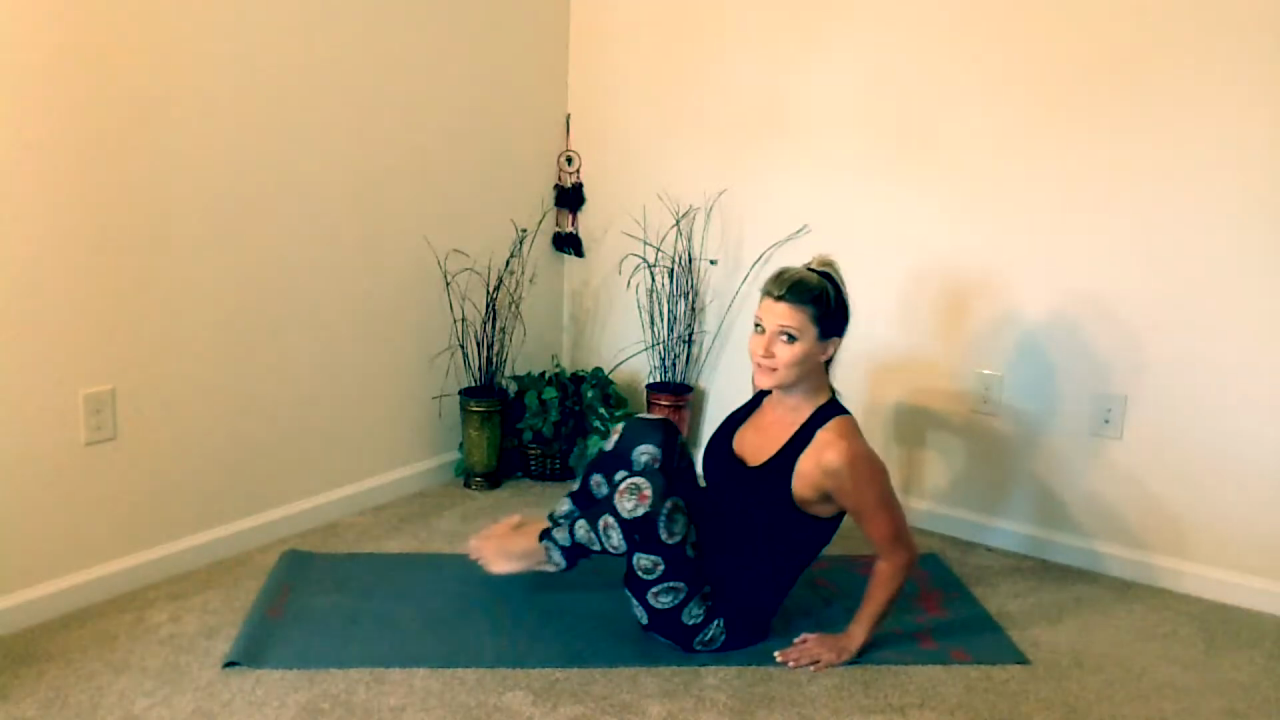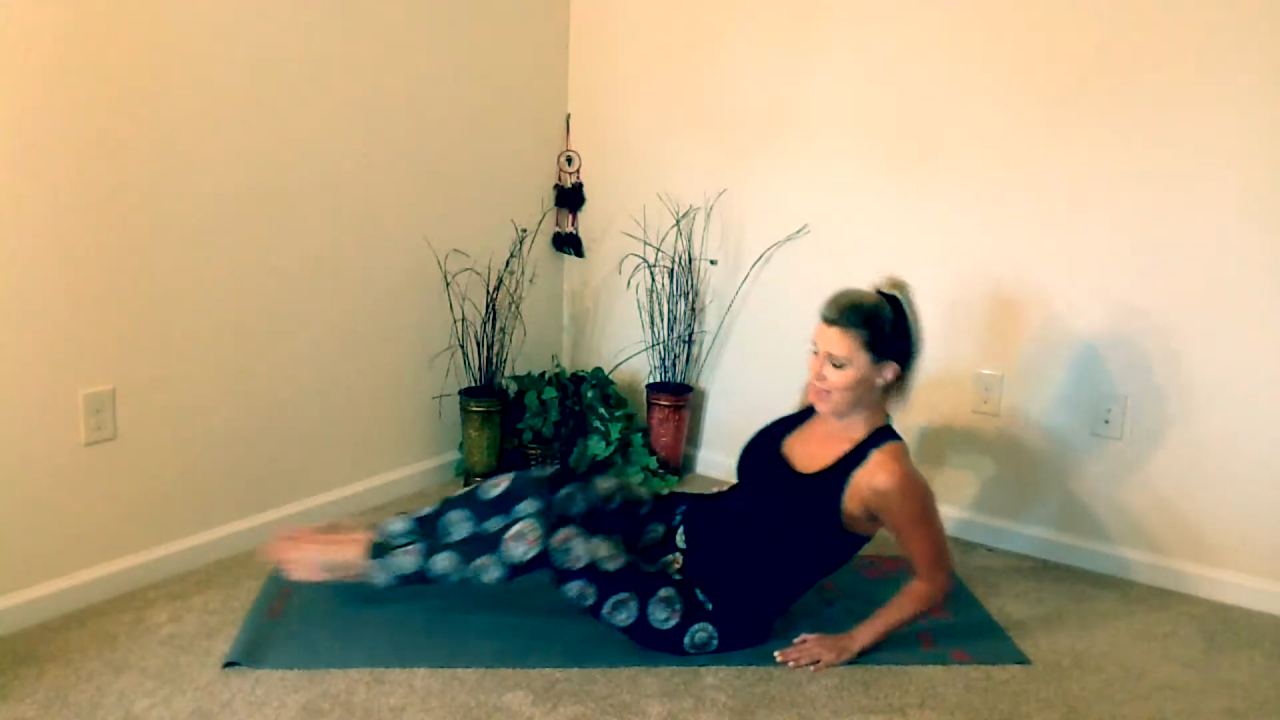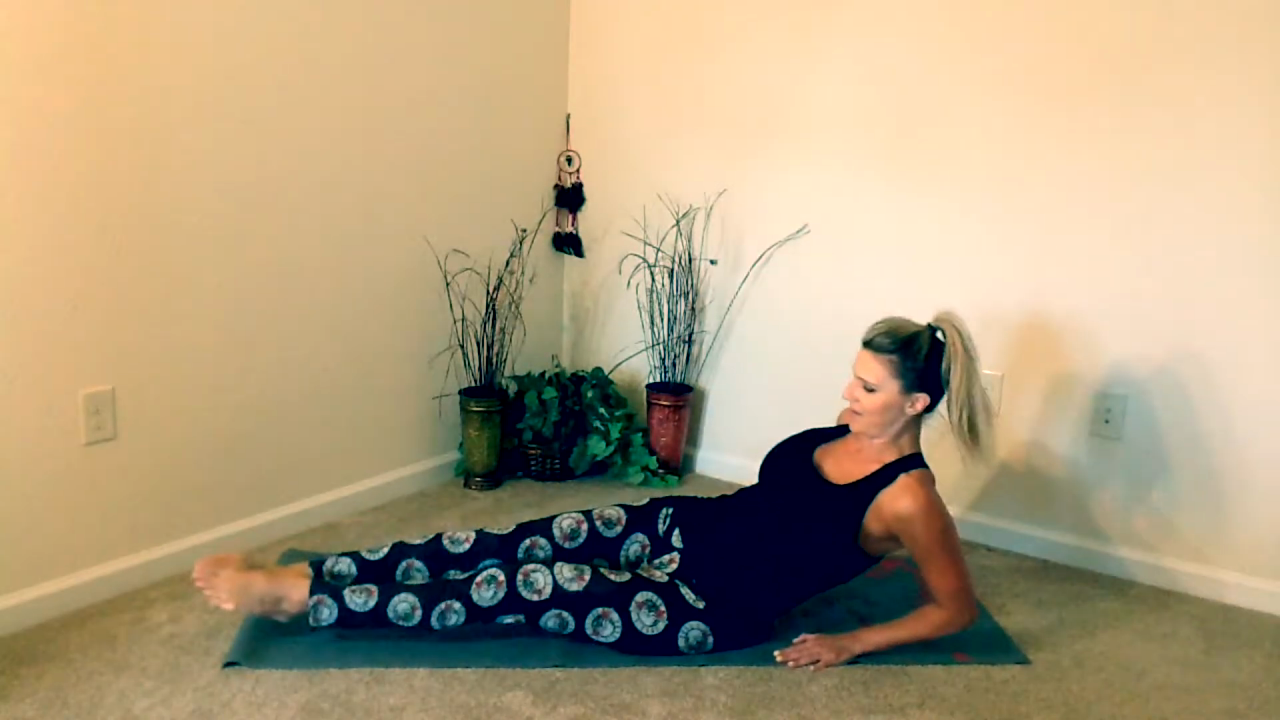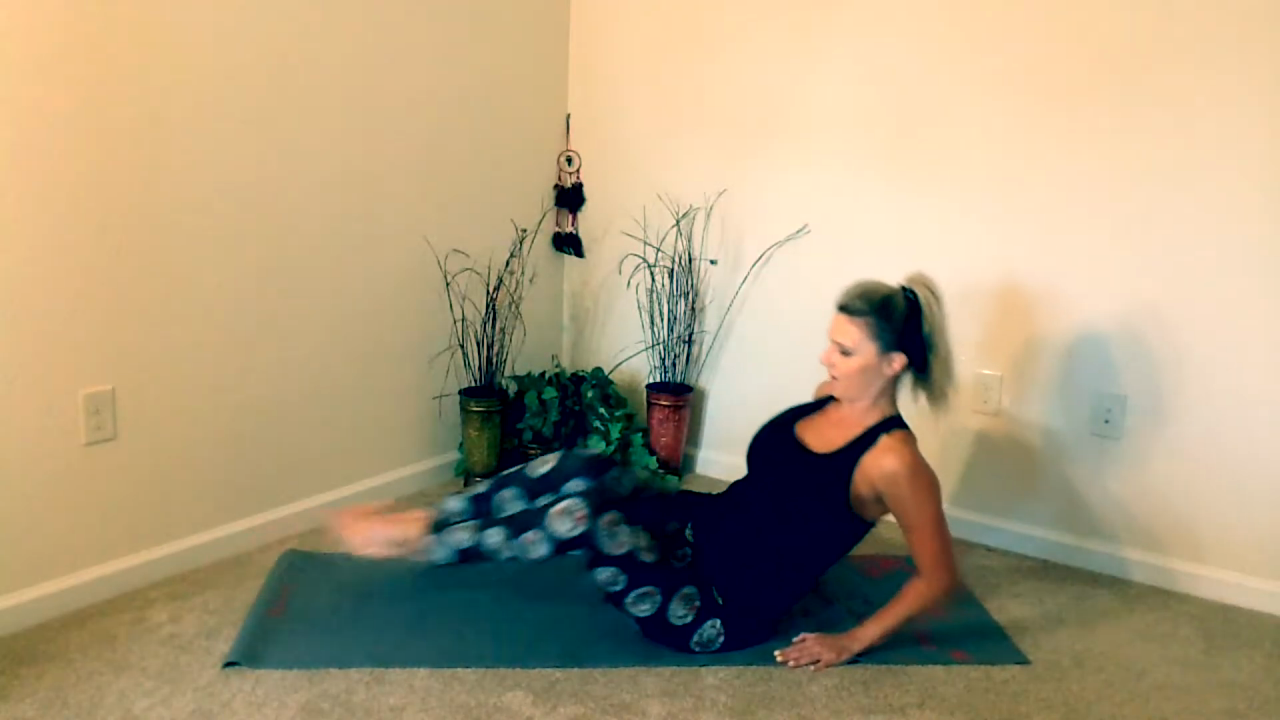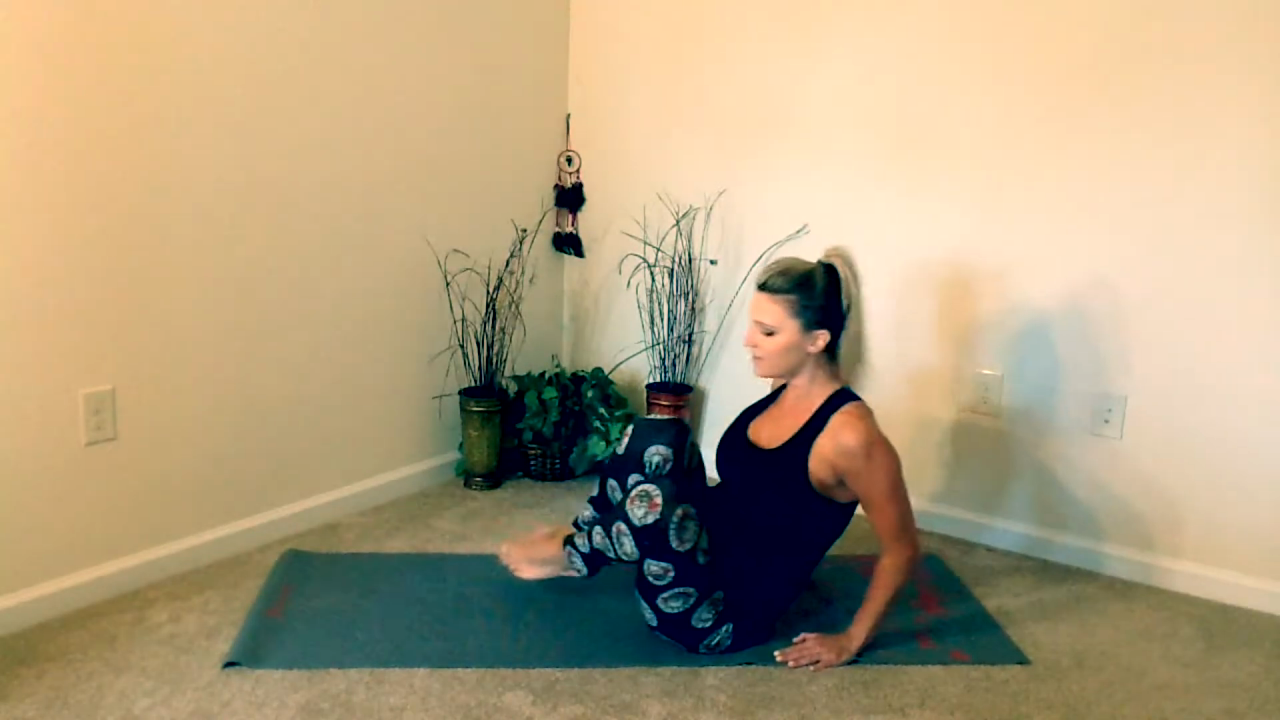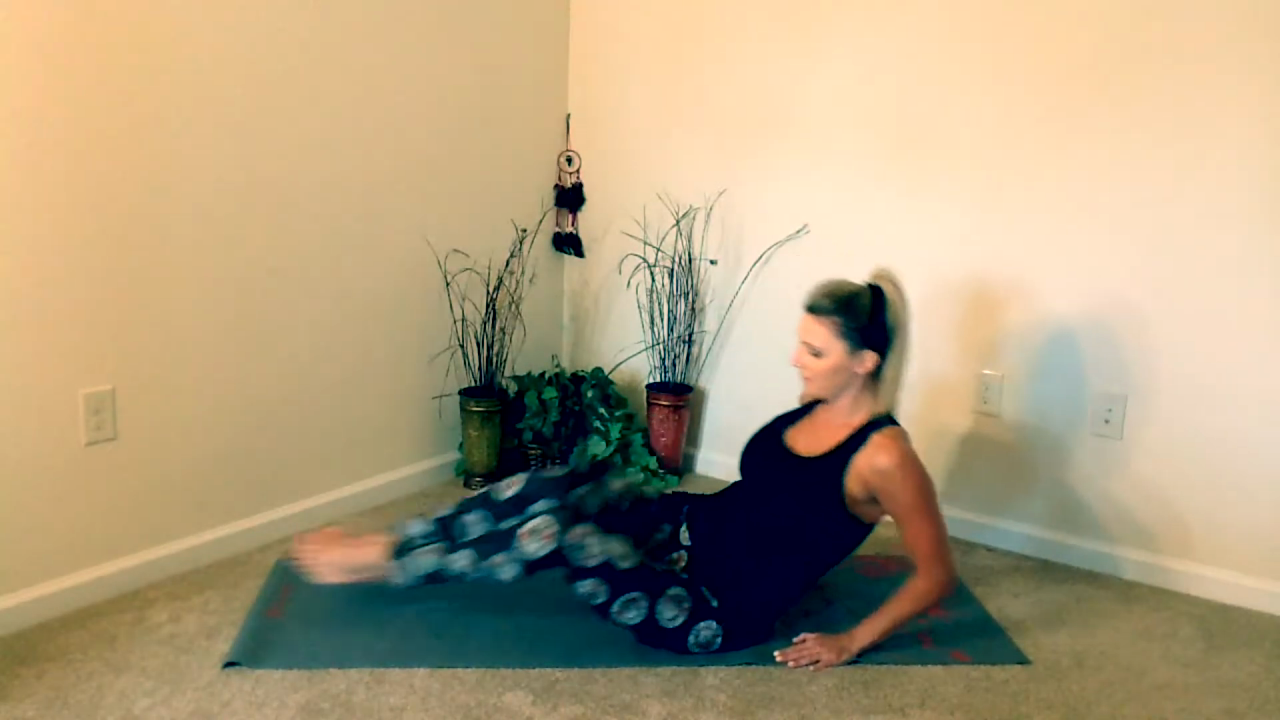
dt=0.3s
person 1, frame 1
left shoulder: (836, 452)
right shoulder: (773, 388)
left elbow: (897, 553)
left wrist: (850, 640)
left hip: (709, 615)
left knee: (639, 479)
right knee: (645, 440)
left ankle: (550, 547)
right ankle: (561, 535)
person 1, frame 2
left shoulder: (885, 477)
right shoulder: (827, 401)
left elbow: (934, 578)
left wrist: (850, 641)
left hip: (712, 613)
right hip: (692, 527)
left knee: (546, 541)
right knee: (542, 493)
left ankle: (366, 559)
right ankle: (365, 546)
person 1, frame 3
left shoulder: (908, 500)
right shoulder: (853, 427)
left elbow: (956, 607)
left wrist: (849, 643)
left hip: (708, 610)
right hip: (682, 529)
left knee: (513, 588)
right knee: (503, 550)
left ankle: (296, 598)
right ankle: (295, 583)
person 1, frame 4
left shoulder: (894, 462)
right shoulder: (832, 398)
left elbow: (938, 577)
left wrist: (851, 644)
left hip: (717, 614)
right hip: (701, 532)
left knee: (577, 510)
right knee: (581, 470)
left ankle: (429, 540)
right ankle: (441, 523)
person 1, frame 5
left shoulder: (850, 437)
right shoulder: (792, 387)
left elbow: (900, 549)
left wrist: (851, 640)
left knee: (651, 480)
right knee: (657, 440)
left ankle: (574, 552)
right ankle: (583, 543)
person 1, frame 6
left shoulder: (888, 461)
right shoulder: (822, 400)
left elbow: (935, 572)
left wrist: (850, 641)
left hip: (716, 613)
right hip: (695, 528)
left knee: (558, 534)
right knee: (555, 491)
left ankle: (392, 562)
right ankle: (389, 549)
